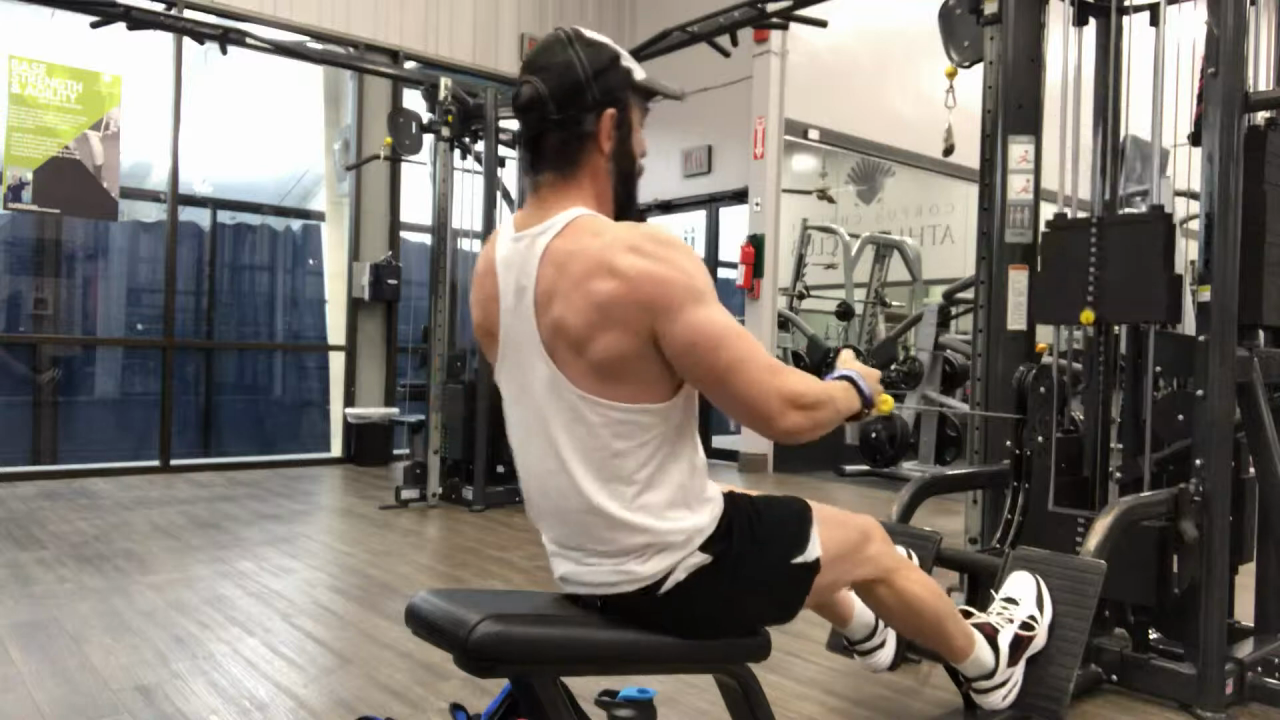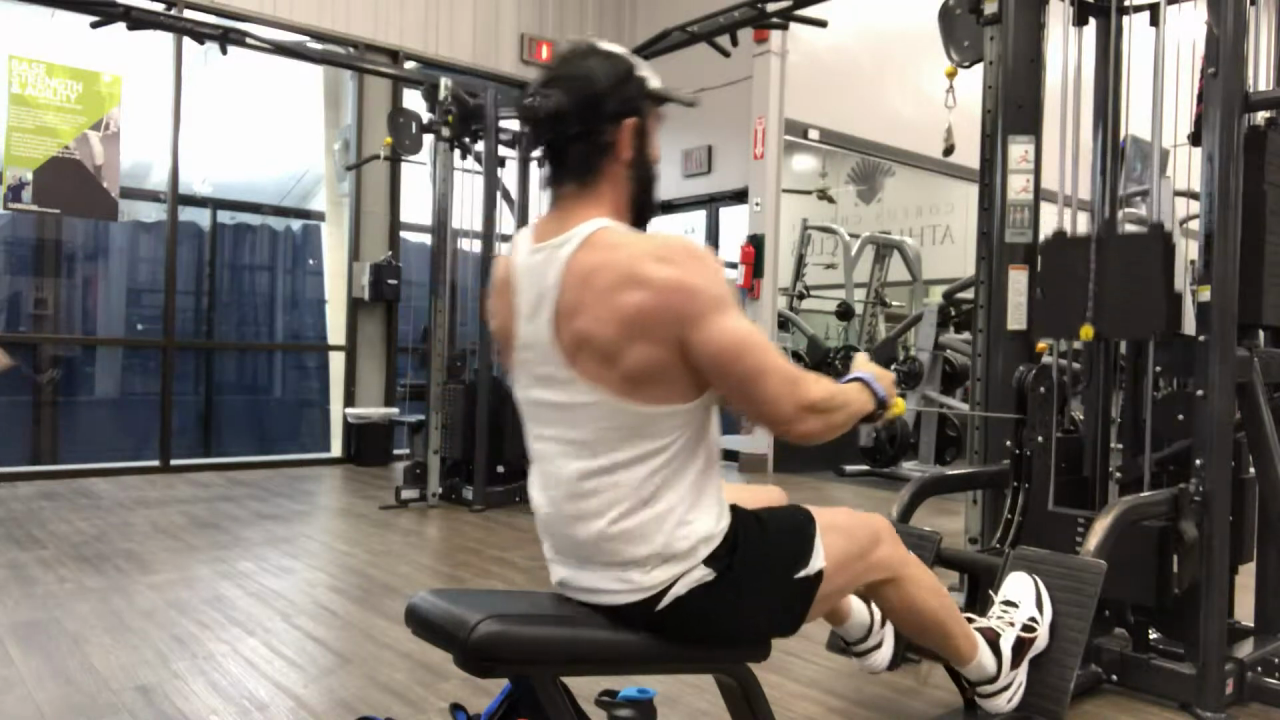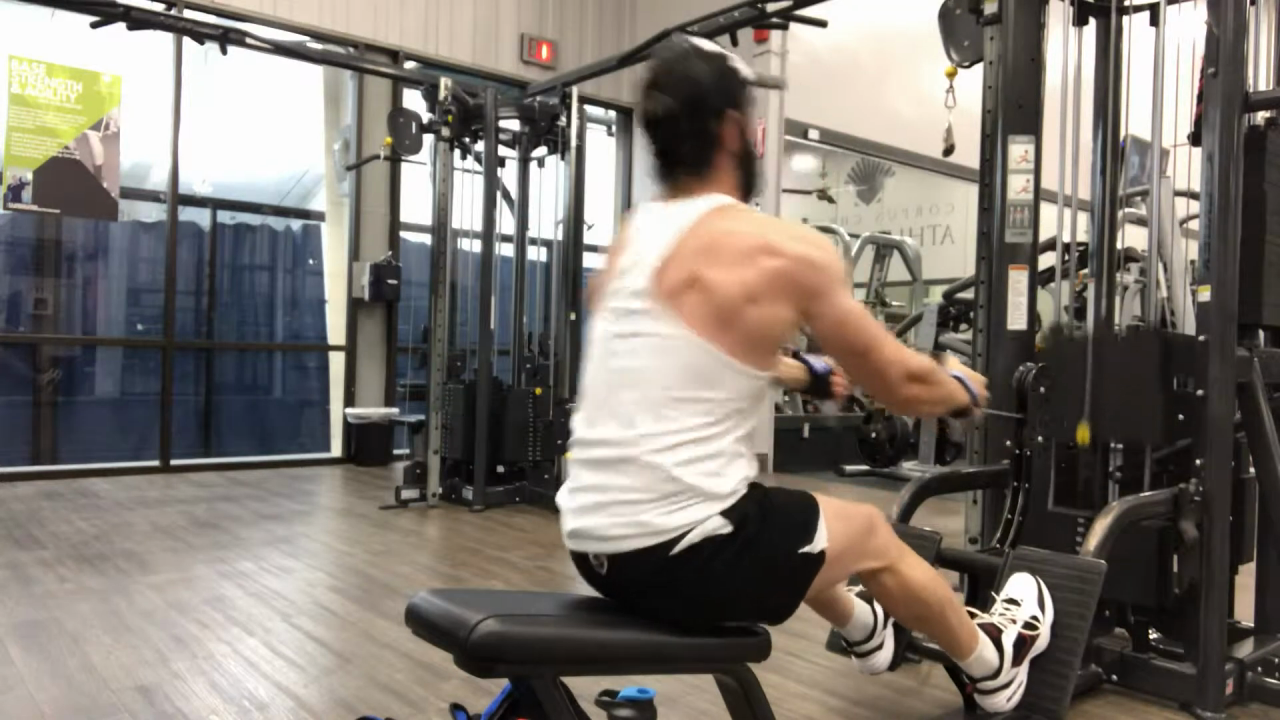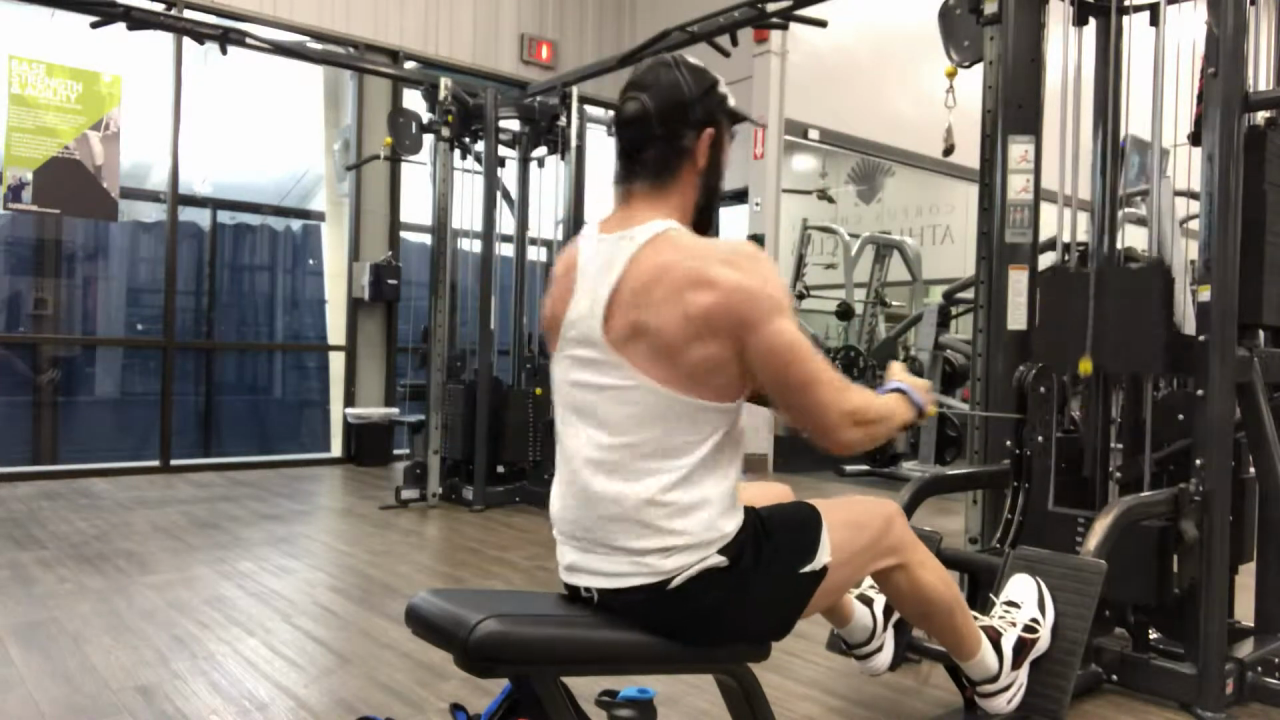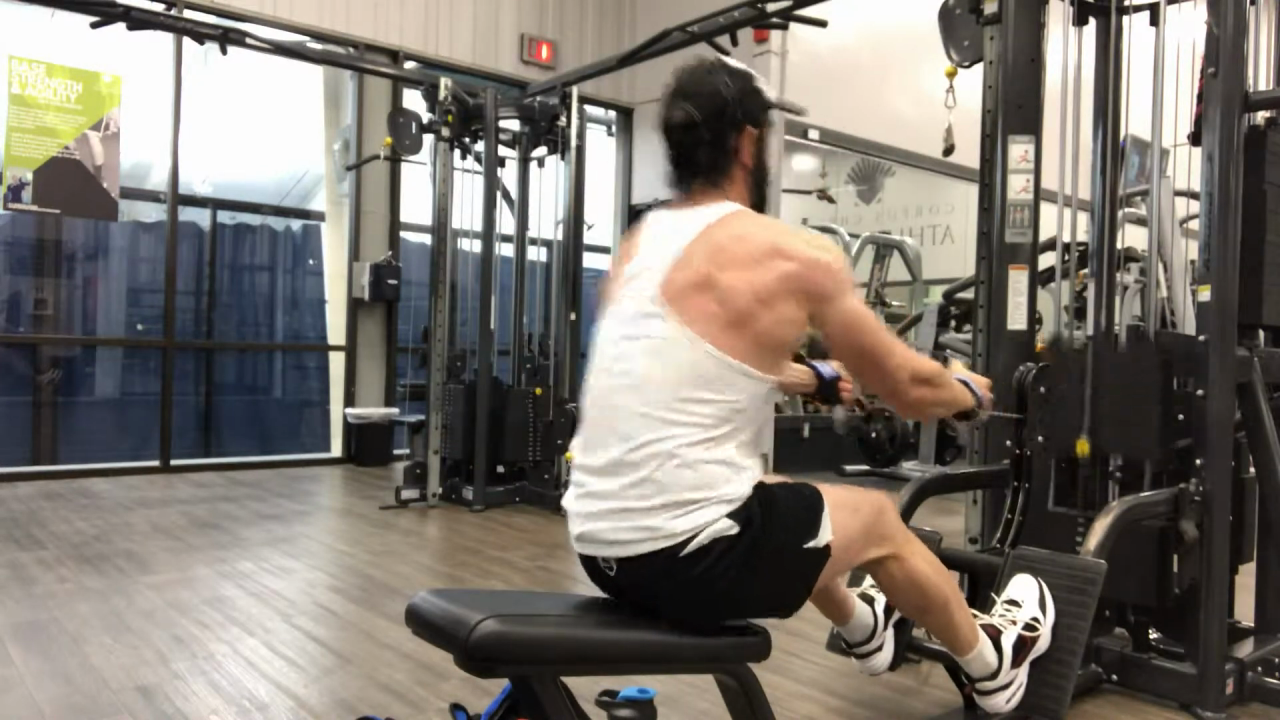
dt=1s
person 1, frame 1
left shoulder: (493, 261)
right shoulder: (636, 260)
right elbow: (785, 412)
right wrist: (854, 385)
left hip: (582, 566)
right hip: (668, 572)
left knee: (779, 520)
right knee: (865, 542)
left ankle: (865, 630)
right ankle: (988, 663)
person 1, frame 2
left shoulder: (510, 270)
right shoulder: (661, 269)
right elbow: (799, 413)
right wrist: (869, 390)
left hip: (584, 572)
right hip: (670, 584)
left knee: (767, 502)
right knee: (872, 539)
left ankle: (864, 628)
person 1, frame 3
left shoulder: (629, 237)
right shoulder: (780, 251)
right elbow: (900, 384)
left wrist: (807, 372)
right wrist: (962, 388)
left hip: (595, 544)
right hip: (682, 551)
left knee: (778, 513)
right knee: (869, 532)
left ankle: (864, 629)
right ankle: (992, 665)
person 1, frame 4
left shoulder: (571, 264)
right shoulder: (724, 274)
right elbow: (845, 427)
right wrist: (906, 398)
left hip: (589, 574)
right hip: (682, 585)
left knee: (773, 498)
right knee: (882, 524)
left ankle: (865, 629)
person 1, frame 5
left shoulder: (638, 243)
right shoulder: (789, 254)
right elbow: (908, 387)
left wrist: (814, 377)
right wrist: (969, 391)
left hip: (600, 546)
right hip: (687, 557)
left knee: (775, 500)
right knee: (876, 517)
left ankle: (864, 628)
right ankle: (993, 667)
